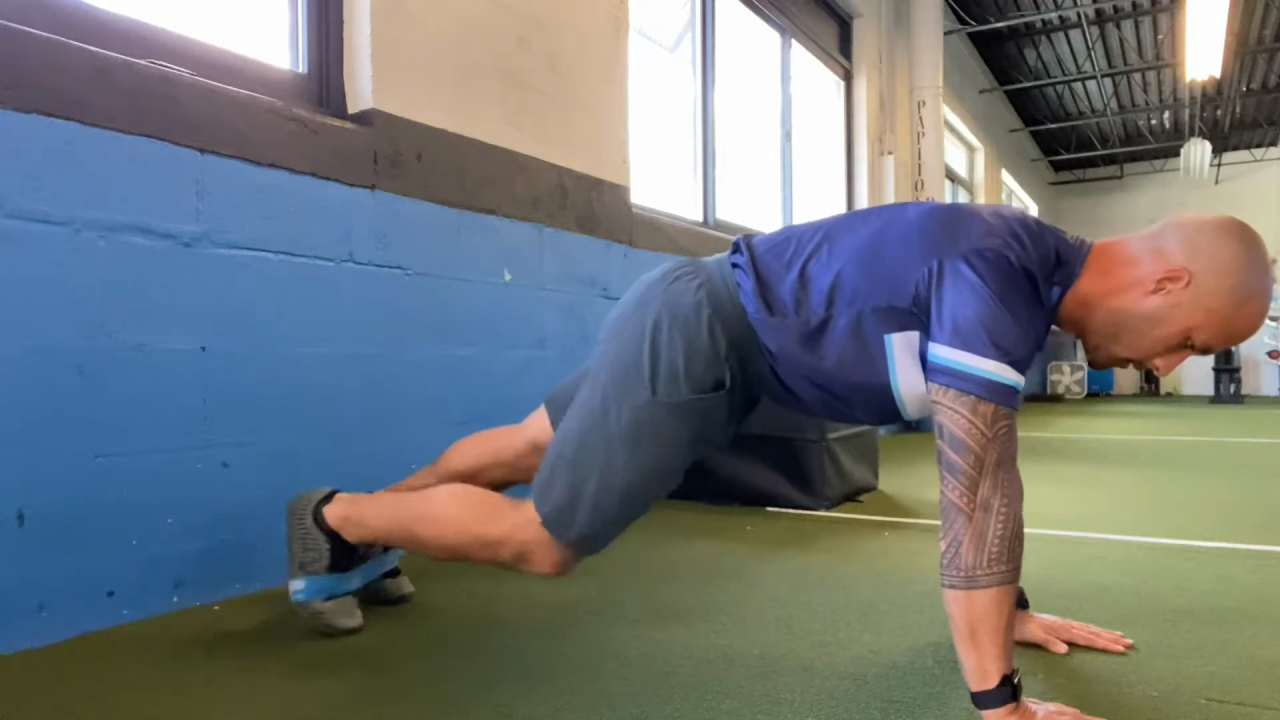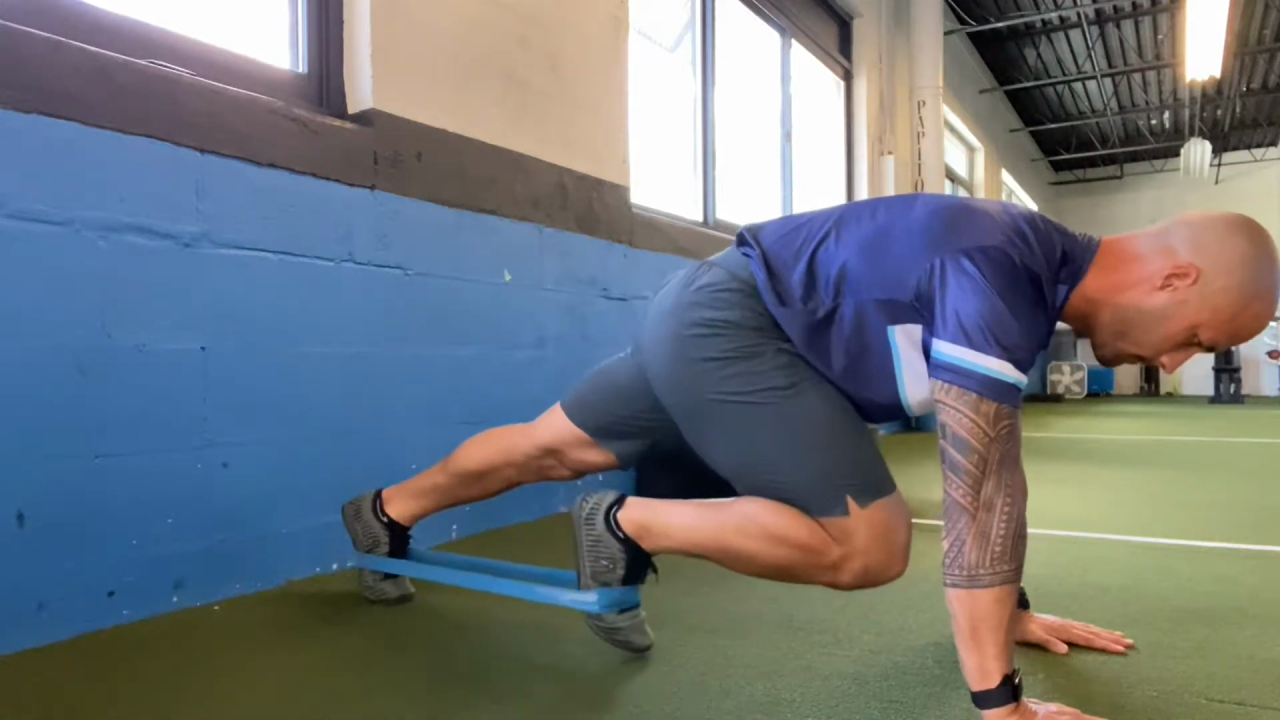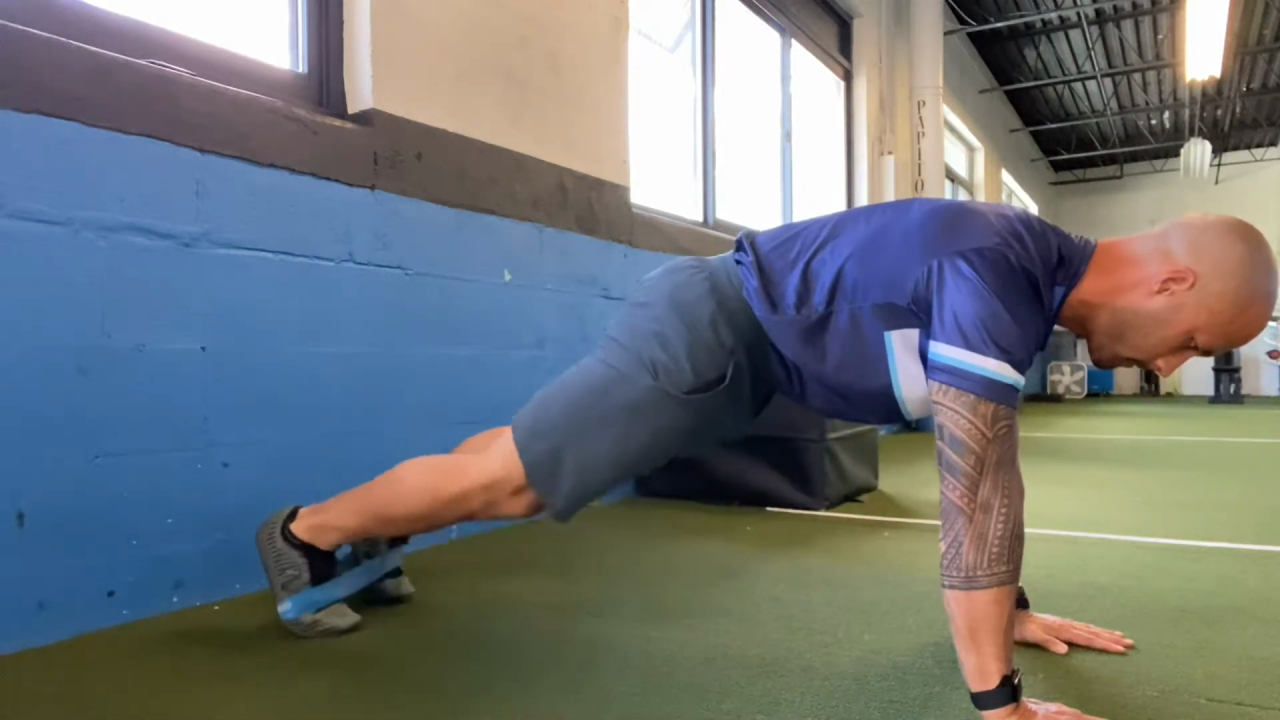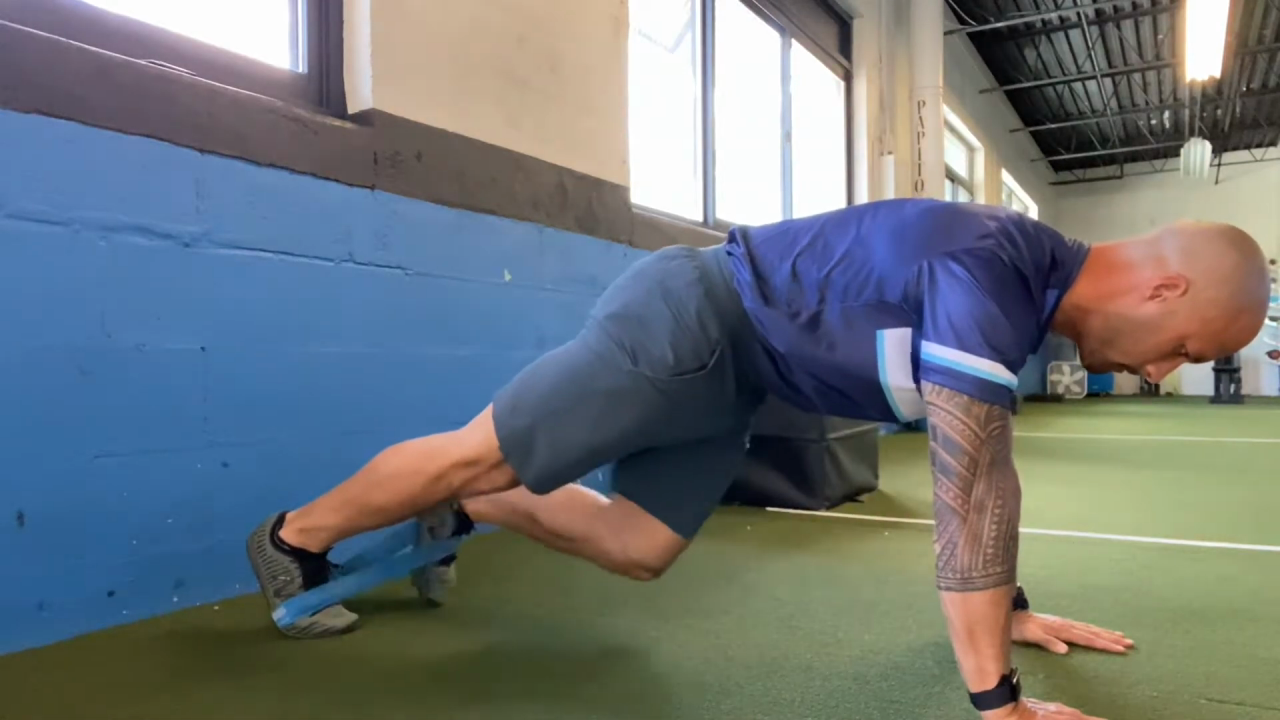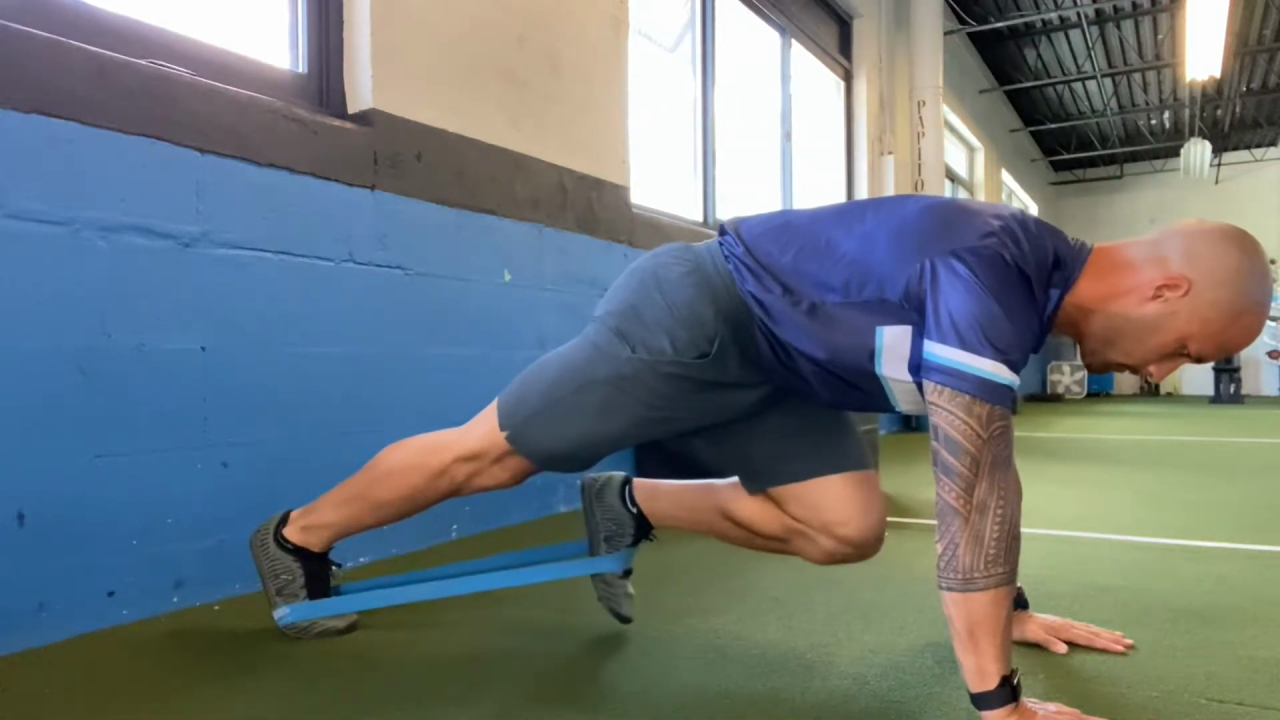
dt=1s
person 1, frame 1
left shoulder: (1034, 275)
right shoulder: (1000, 279)
left elbow: (987, 468)
right elbow: (976, 490)
left wrist: (1008, 609)
left hip: (697, 328)
right hip: (693, 335)
left knee: (535, 448)
right knee: (537, 536)
left ankle: (380, 510)
right ankle: (336, 519)
person 1, frame 2
left shoulder: (1038, 272)
right shoulder: (1000, 273)
left elbow: (996, 465)
right elbow: (979, 492)
left wrist: (1011, 609)
left hip: (708, 321)
right hip: (721, 325)
left knee: (554, 448)
right knee: (870, 548)
left ankle: (386, 514)
right ankle: (631, 528)
person 1, frame 3
left shoulder: (1034, 275)
right shoulder: (996, 275)
left elbow: (990, 469)
right elbow: (974, 494)
left wrist: (1010, 611)
left hip: (717, 338)
right hip: (705, 334)
left knee: (522, 458)
right knee: (503, 480)
left ankle: (378, 528)
right ankle: (303, 533)
person 1, frame 4
left shoulder: (1030, 285)
right shoulder: (990, 275)
left elbow: (986, 473)
right elbow: (969, 491)
left wrist: (1009, 610)
left hip: (726, 364)
right hip: (688, 325)
left knee: (642, 545)
right knee: (480, 454)
left ankle: (463, 513)
right ankle: (292, 541)
person 1, frame 5
left shoulder: (1034, 282)
right shoulder: (991, 272)
left elbow: (989, 467)
right elbow: (967, 491)
left wrist: (1009, 610)
left hip: (753, 360)
right hip: (694, 316)
left knee: (845, 528)
right knee: (487, 452)
left ankle: (630, 510)
right ankle: (294, 540)
